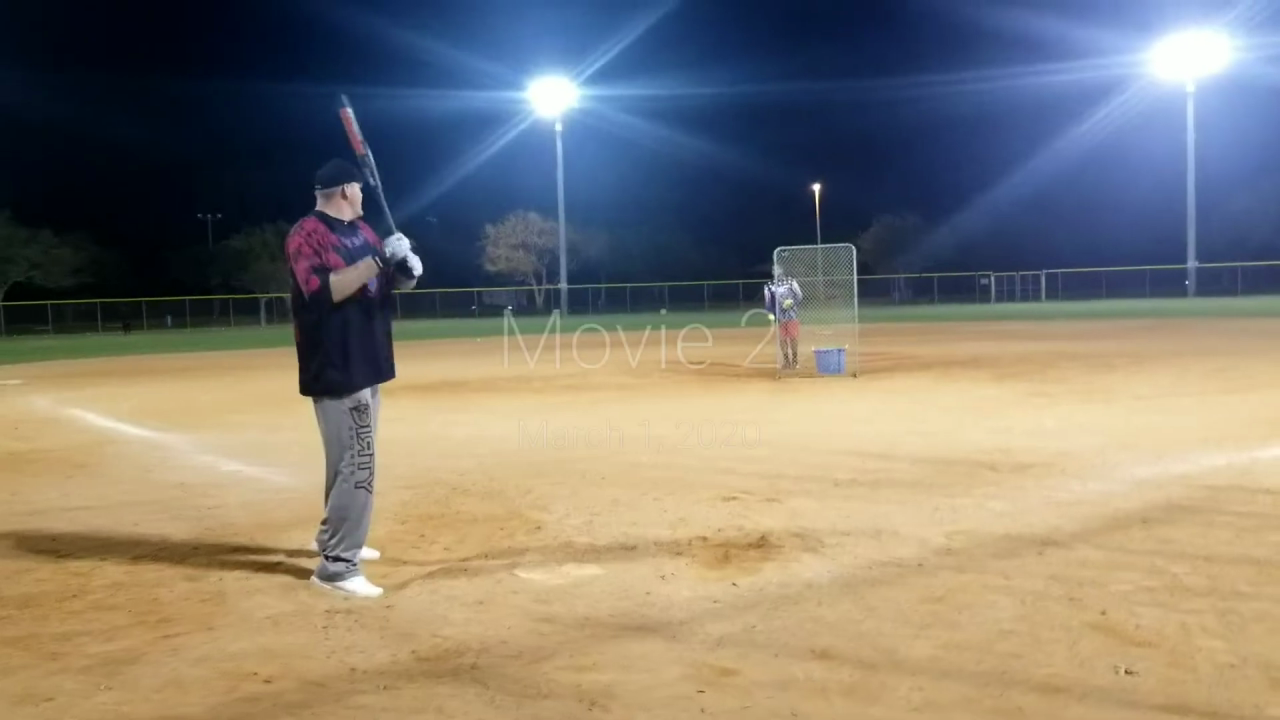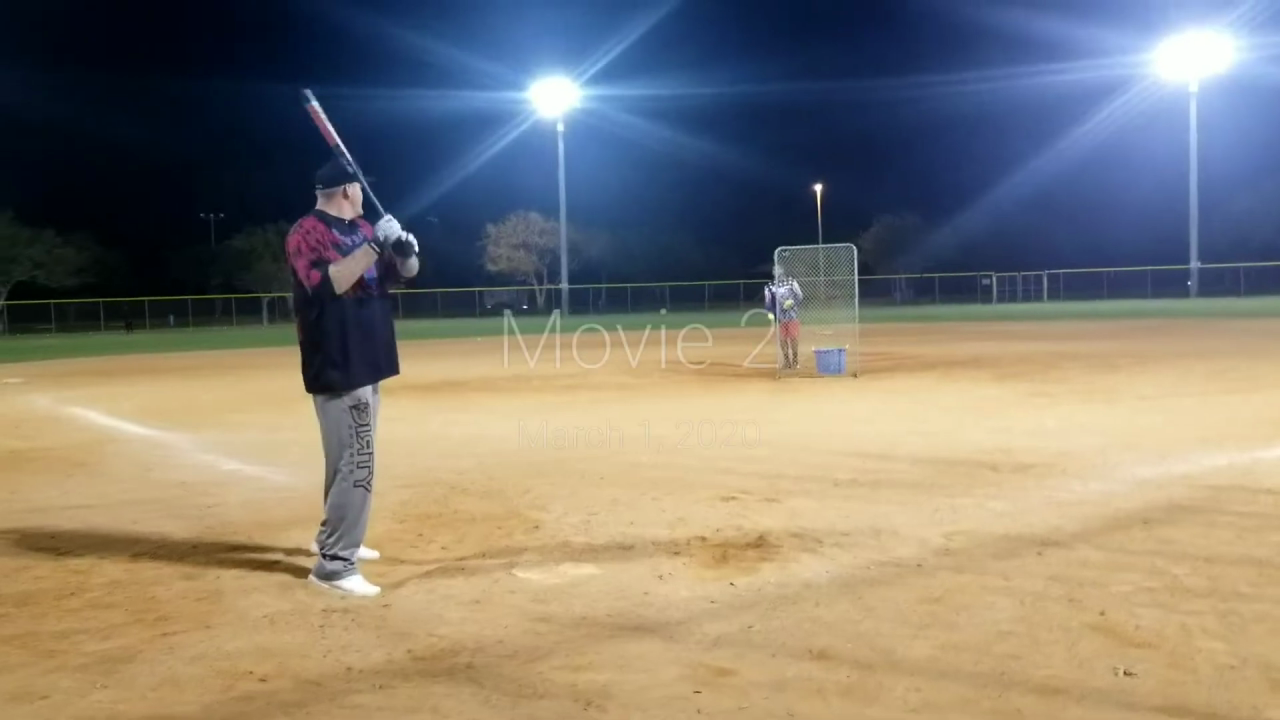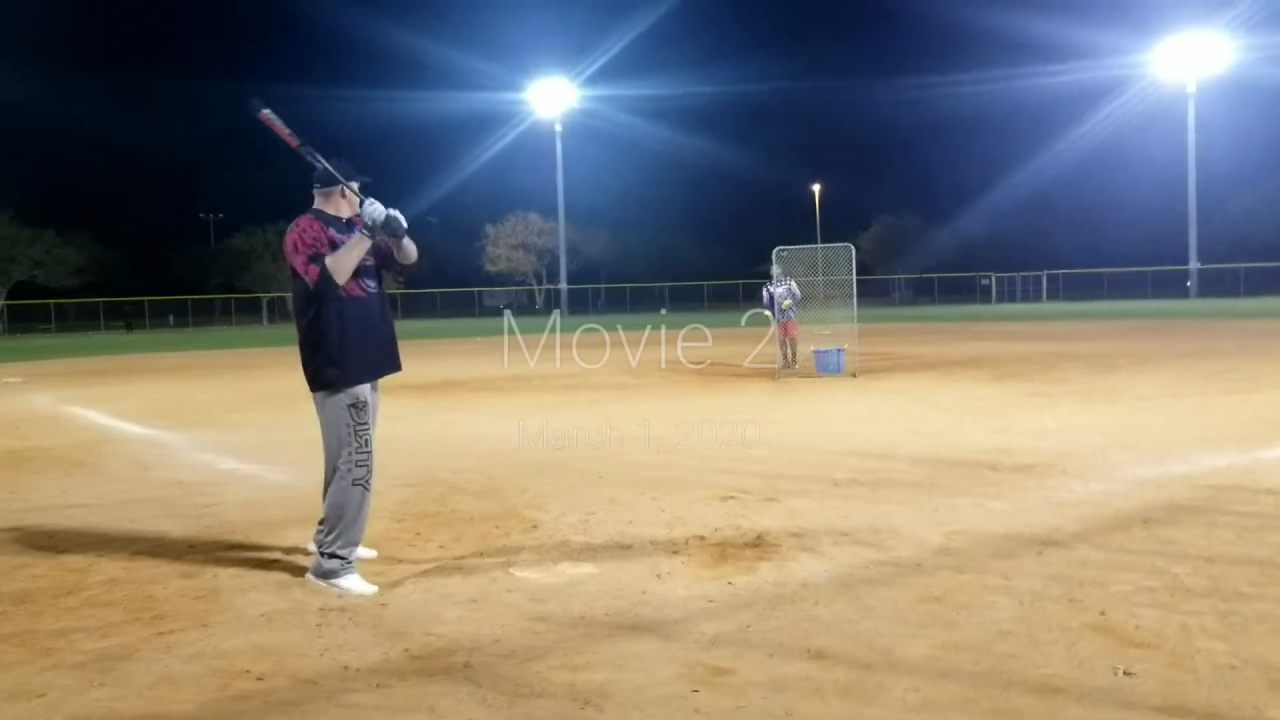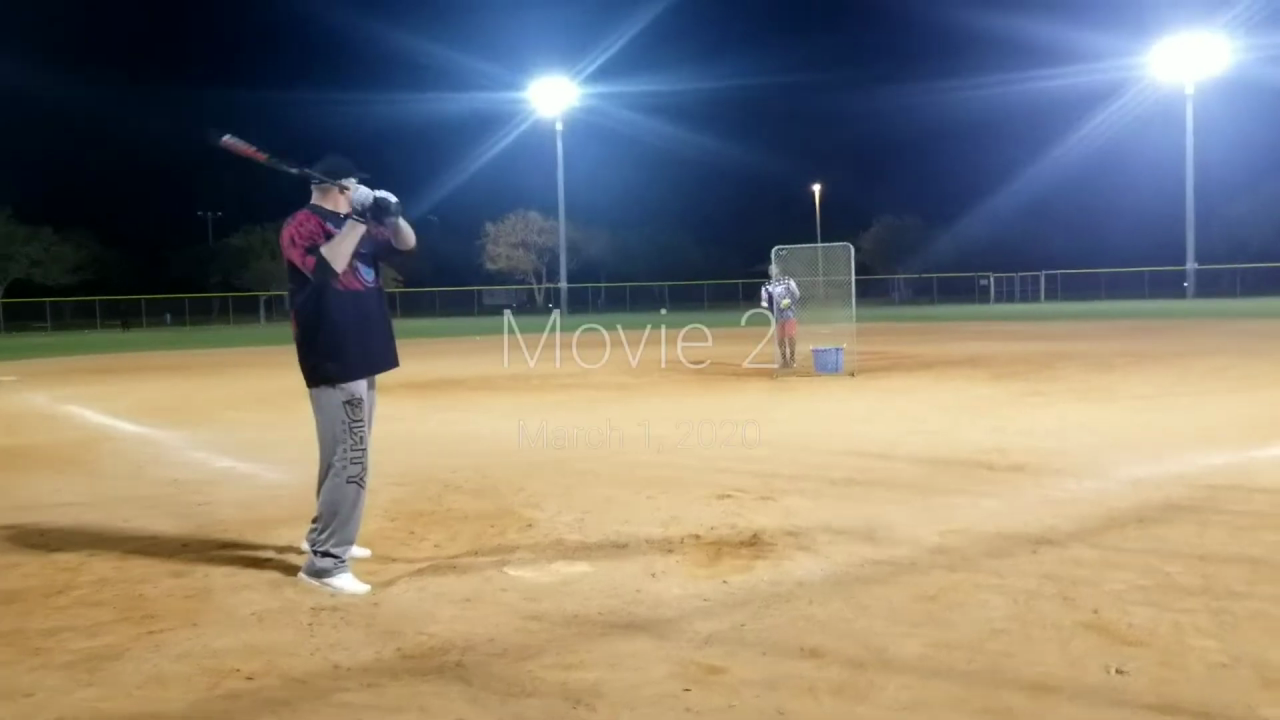
dt=0.1s
person 1, frame 1
left shoulder: (363, 232)
right shoulder: (307, 234)
left elbow: (394, 283)
right elbow: (326, 291)
left wrist: (405, 264)
right wrist: (379, 256)
left hip: (367, 363)
right hip: (335, 368)
left knee: (351, 460)
right knee: (356, 464)
left ankle: (334, 536)
right ankle: (337, 565)
person 1, frame 2
left shoulder: (361, 229)
right shoulder: (307, 232)
left elbow: (402, 273)
right elbow: (328, 285)
left wrist: (404, 248)
right wrist: (374, 245)
left hip: (367, 361)
right hip: (336, 366)
left knee: (351, 459)
right knee: (356, 462)
left ankle: (334, 536)
right ankle: (335, 564)
person 1, frame 3
left shoulder: (358, 230)
right shoulder: (304, 230)
left elbow: (406, 258)
right elbow: (327, 278)
left wrist: (396, 228)
right wrist: (366, 231)
left hip: (366, 359)
right hip: (336, 364)
left knee: (350, 457)
right knee: (354, 461)
left ankle: (332, 537)
right ankle: (332, 562)
person 1, frame 4
left shoulder: (356, 224)
right shoulder: (302, 225)
left elbow: (406, 244)
right elbow: (325, 267)
left wrist: (390, 212)
right wrist: (358, 218)
left hip: (362, 356)
right hip: (333, 360)
left knee: (345, 454)
right knee: (348, 458)
left ankle: (325, 534)
right ankle: (325, 561)
